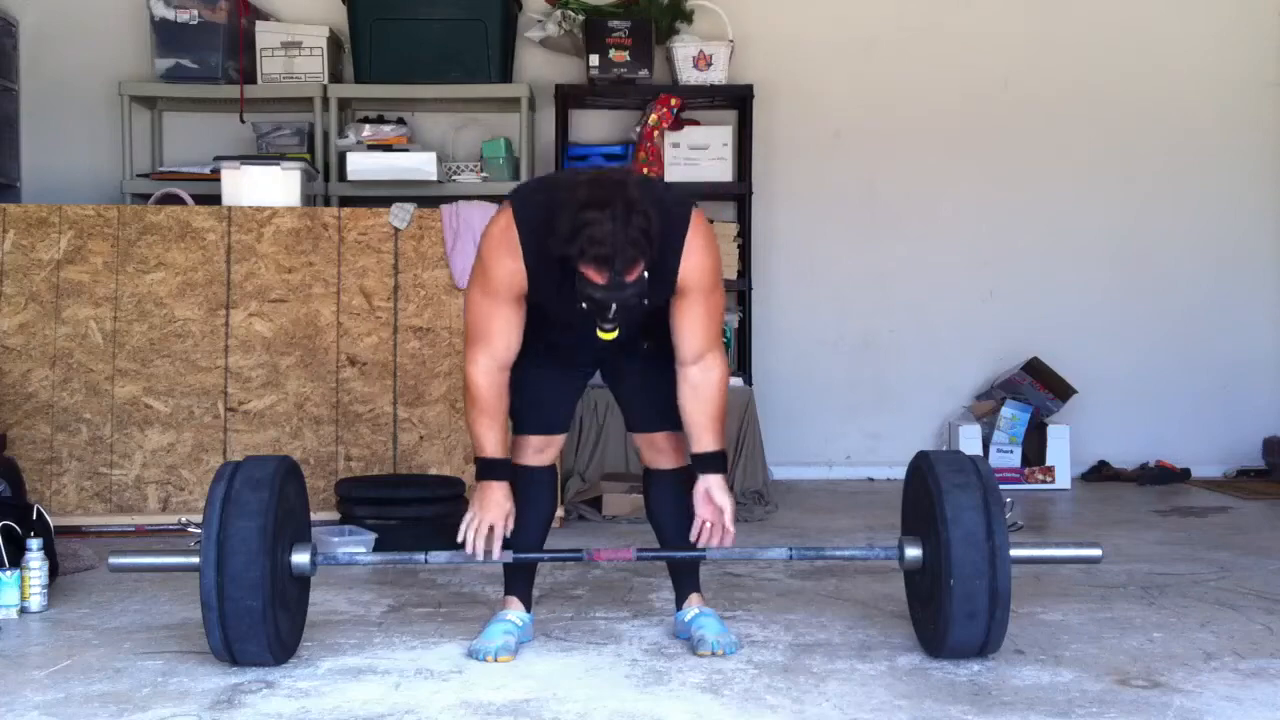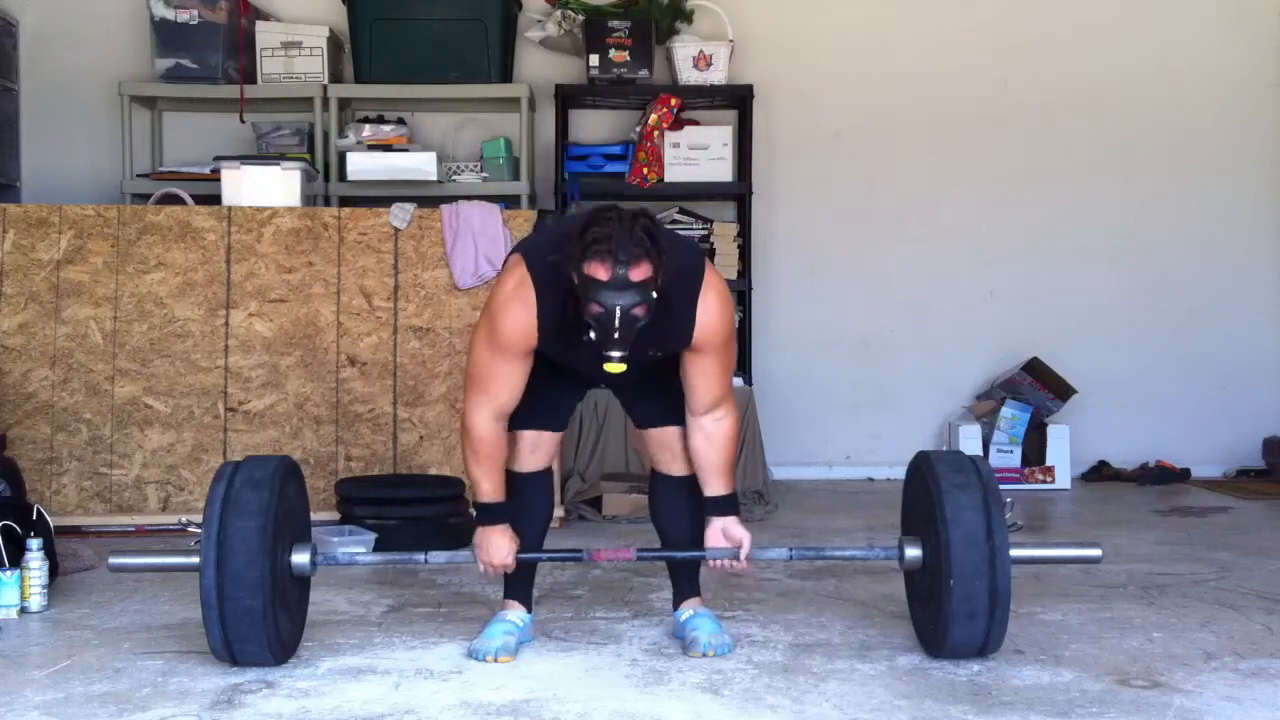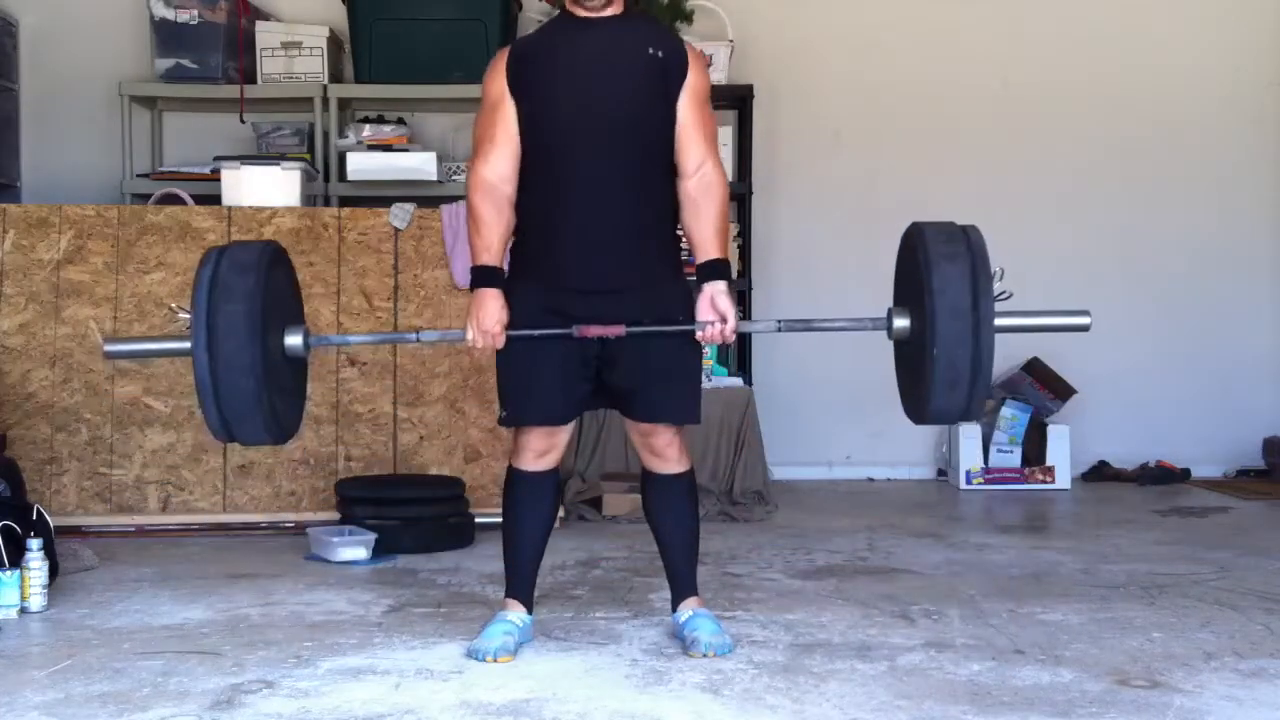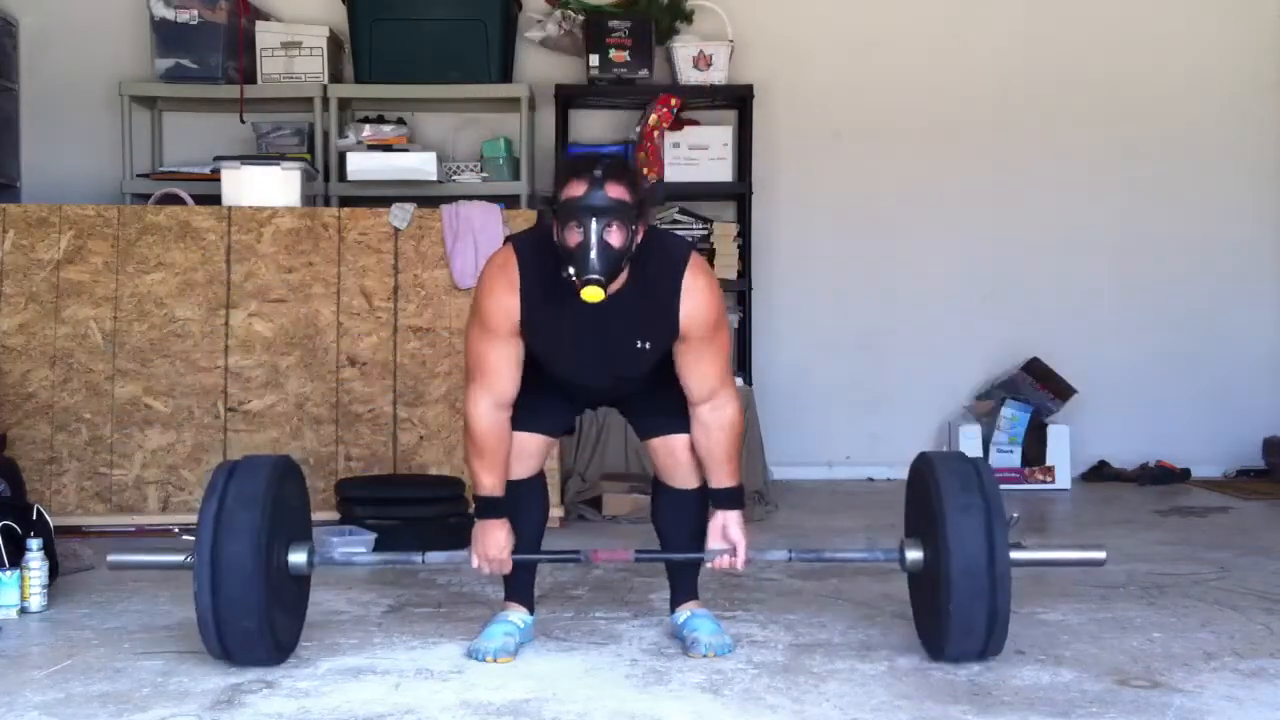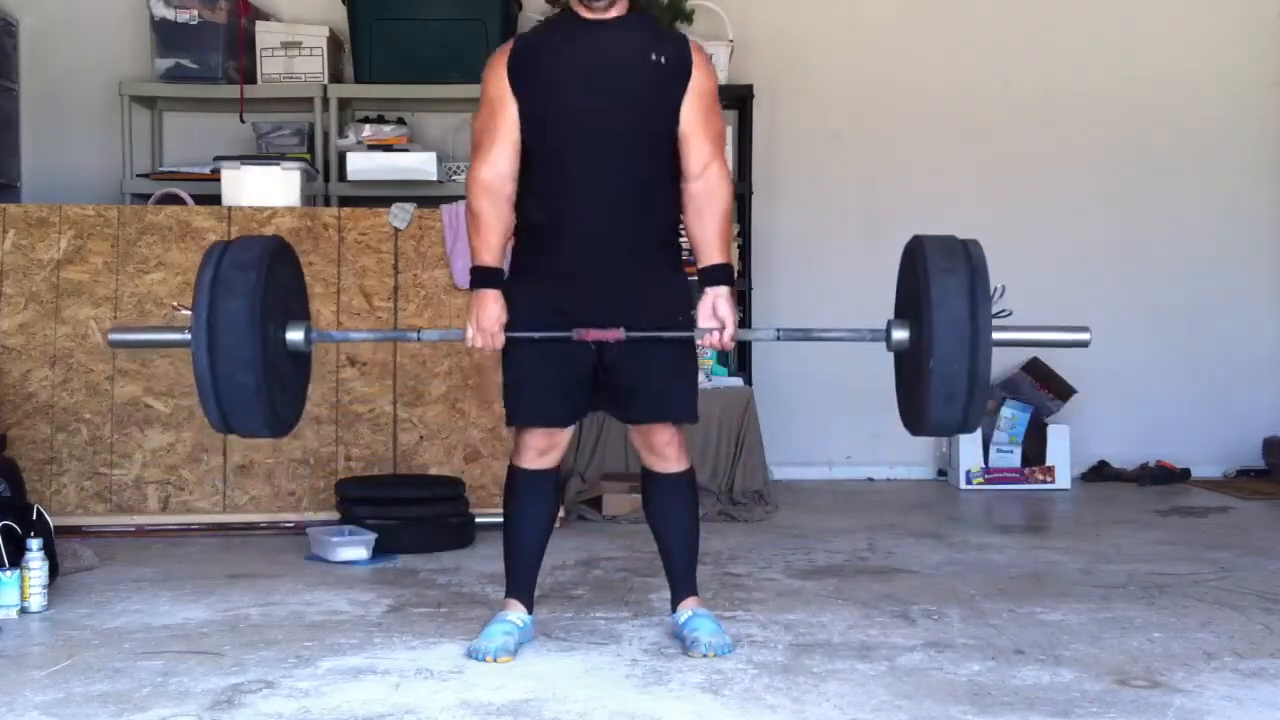
dt=1s
person 1, frame 1
left shoulder: (687, 238)
right shoulder: (514, 239)
left elbow: (699, 360)
right elbow: (488, 365)
left wrist: (711, 470)
right wrist: (492, 476)
left hip: (648, 331)
right hip: (547, 332)
left knee: (666, 446)
right knee: (533, 446)
left ankle: (691, 604)
right ankle: (516, 607)
person 1, frame 2
left shoulder: (703, 295)
right shoulder: (524, 291)
left elbow: (710, 411)
right elbow: (486, 413)
left wrist: (721, 509)
right wrist: (492, 518)
left knee: (675, 451)
right knee: (528, 450)
left ankle: (689, 605)
right ankle: (516, 609)
person 1, frame 3
right shoulder: (518, 60)
left elbow: (699, 169)
right elbow: (493, 176)
left wrist: (714, 276)
right wrist: (486, 283)
left hip: (651, 292)
right hip: (543, 295)
left knee: (663, 444)
right knee: (536, 446)
left ankle: (689, 603)
right ankle: (516, 607)
person 1, frame 4
left shoulder: (688, 281)
right shoulder: (509, 275)
left elbow: (712, 402)
right elbow: (489, 402)
left wrist: (727, 505)
right wrist: (490, 512)
left hip: (650, 374)
right hip: (548, 374)
left knee: (682, 457)
right knee: (517, 454)
left ankle: (687, 606)
right ankle: (517, 608)
person 1, frame 5
left shoulder: (677, 54)
right shoulder: (519, 58)
left elbow: (704, 174)
right elbow: (492, 175)
left wrist: (718, 282)
right wrist: (486, 284)
left hip: (650, 291)
right hip: (544, 292)
left knee: (663, 443)
right knee: (537, 445)
left ankle: (688, 604)
right ankle: (517, 608)
